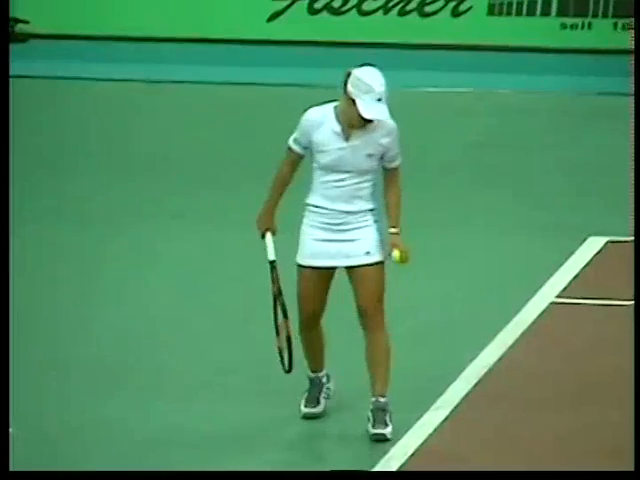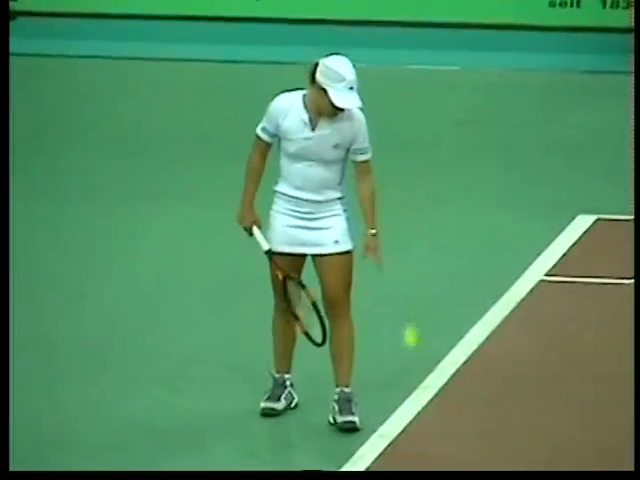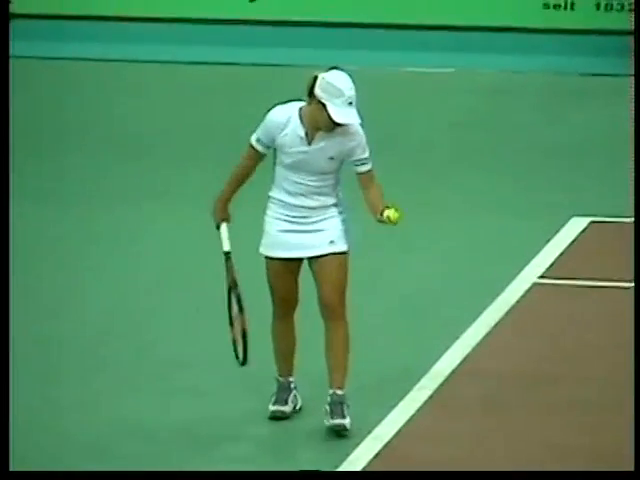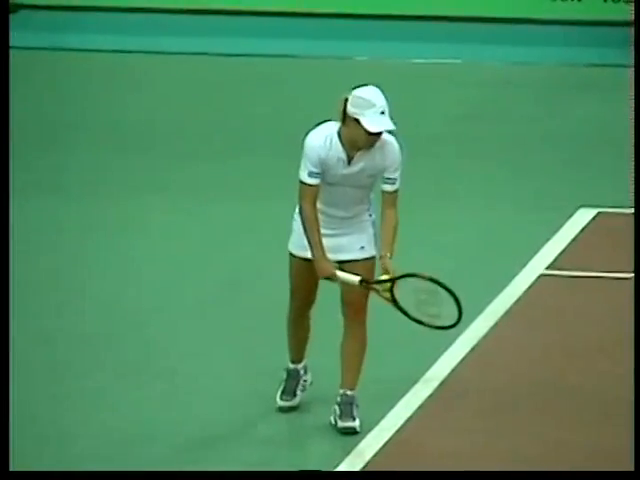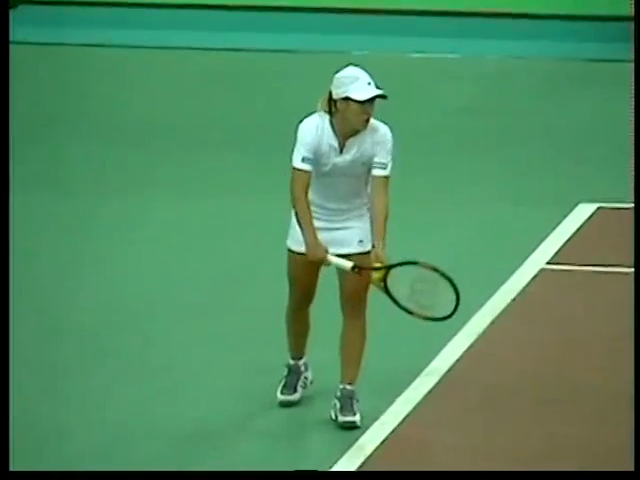
dt=1s
person 1, frame 1
left shoulder: (386, 129)
right shoulder: (314, 119)
left elbow: (391, 181)
right elbow: (289, 165)
left wrist: (394, 230)
right wrist: (268, 211)
left hip: (362, 232)
right hip: (317, 230)
left knee: (372, 318)
right knee: (308, 317)
left ankle: (380, 405)
right ankle: (320, 379)
person 1, frame 2
left shoulder: (353, 120)
right shoulder: (282, 107)
left elbow: (364, 175)
right elbow: (259, 154)
left wrist: (371, 229)
right wrist: (246, 205)
left hip: (331, 221)
right hip: (286, 218)
left knee: (338, 307)
right knee: (284, 305)
left ankle: (344, 394)
right ankle: (282, 384)
person 1, frame 3
left shoulder: (352, 135)
right shoulder: (279, 119)
left elbow: (368, 183)
right elbow: (250, 160)
left wrist: (383, 213)
right wrist: (224, 200)
left hip: (326, 226)
right hip: (281, 225)
left knee: (334, 310)
right knee: (284, 309)
left ankle: (337, 397)
right ankle: (286, 386)
person 1, frame 4
left shoulder: (389, 150)
right shoulder: (318, 141)
left elbow: (389, 207)
right elbow: (307, 203)
left wrist: (385, 256)
right wrist: (320, 256)
left hip: (357, 234)
right hip: (312, 230)
left knee: (356, 313)
right knee: (300, 306)
left ankle: (347, 398)
right ankle: (296, 371)
person 1, frame 5
left shoulder: (380, 136)
right shoulder: (311, 129)
left elbow: (380, 193)
right elbow: (298, 190)
left wrist: (378, 245)
right wrist: (311, 240)
left hip: (355, 227)
right hip: (310, 225)
left knee: (354, 309)
right knee: (299, 303)
left ankle: (346, 393)
right ankle: (297, 368)
